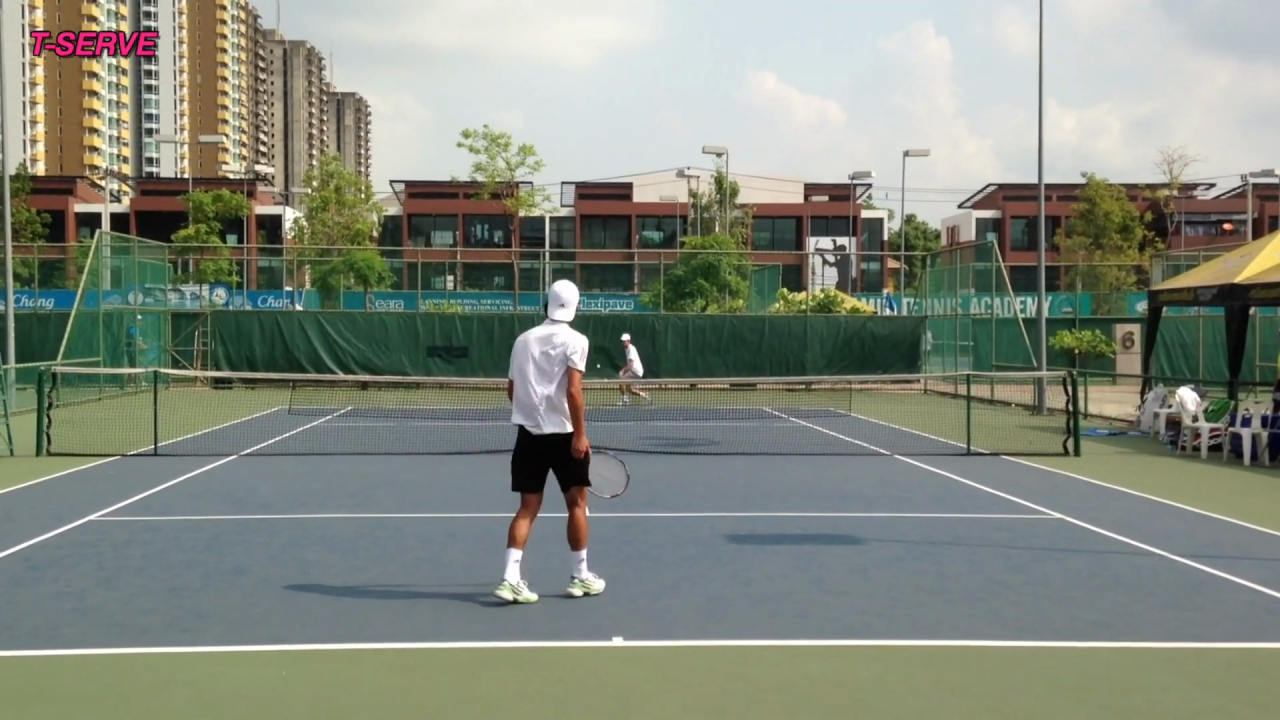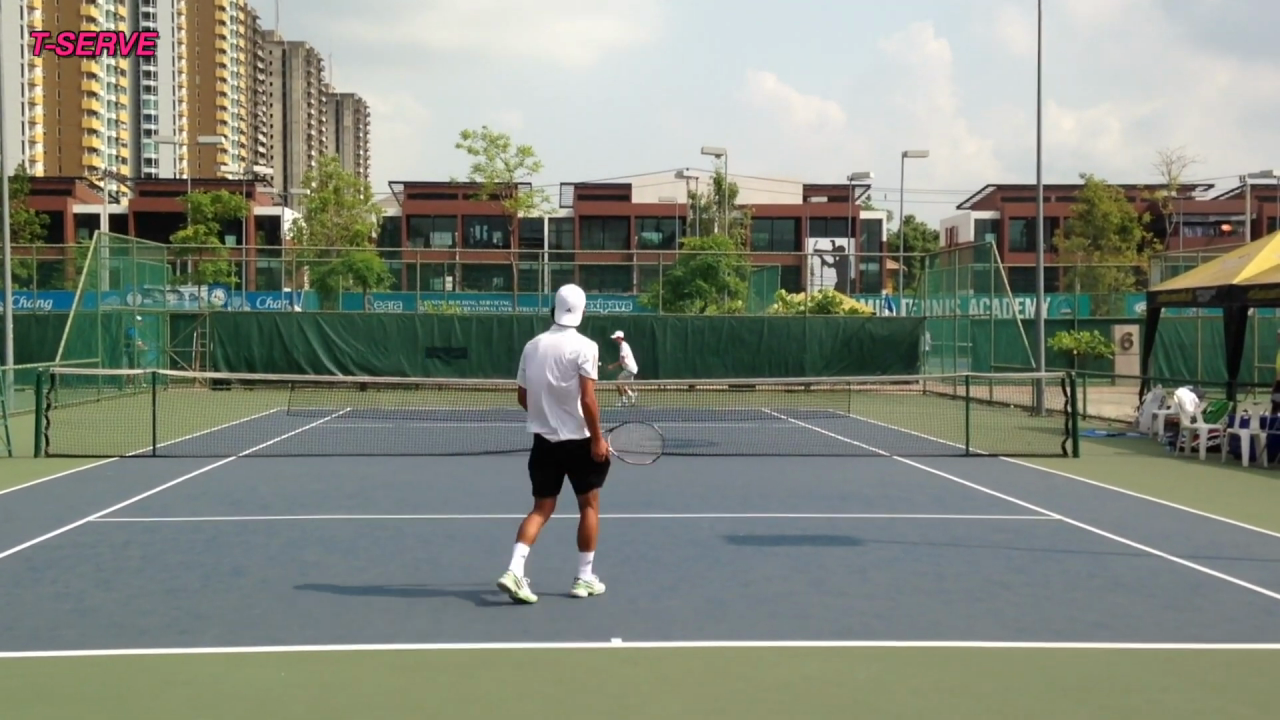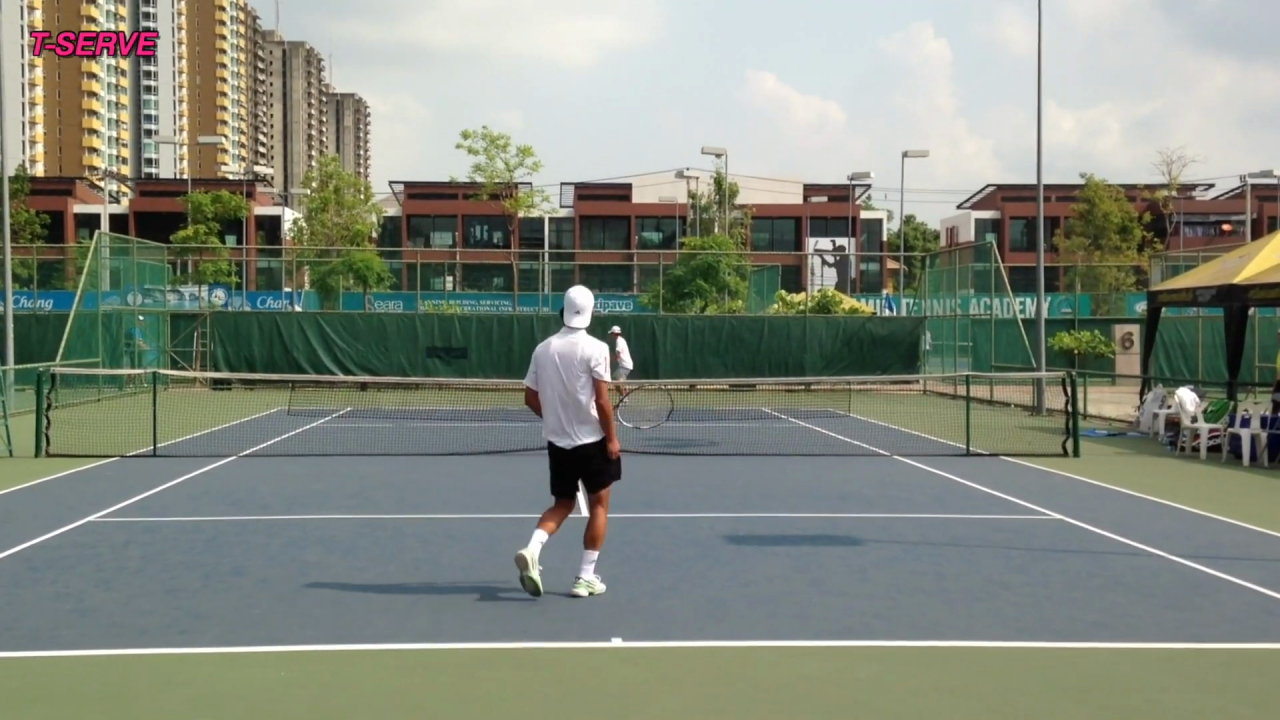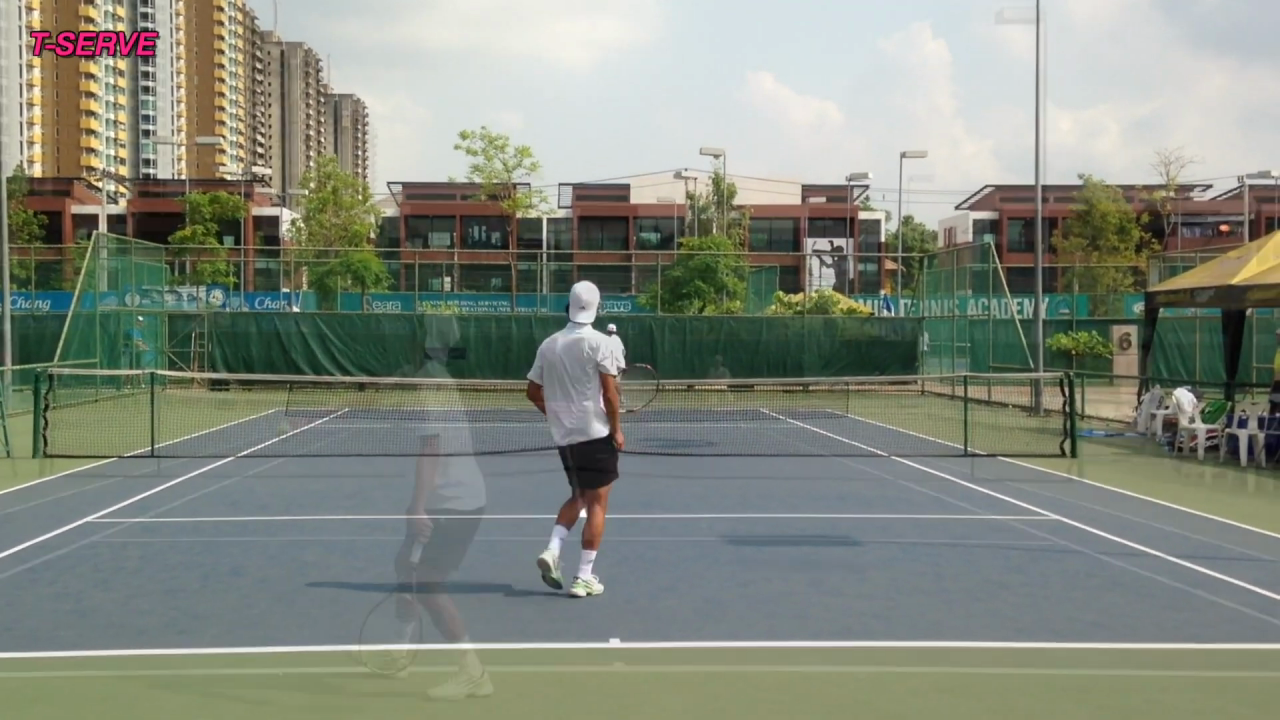
dt=0.1s
person 1, frame 1
left shoulder: (523, 340)
right shoulder: (574, 340)
left elbow: (512, 391)
right elbow: (573, 391)
right wrist: (581, 434)
left hip: (528, 434)
right hip: (562, 434)
left knee: (528, 507)
right knee: (576, 504)
left ankle: (511, 580)
right ankle: (579, 578)
person 1, frame 2
left shoulder: (532, 346)
right shoulder: (584, 347)
left elbow: (523, 396)
right elbow: (587, 398)
right wrist: (598, 438)
left hip: (543, 440)
right hip: (578, 439)
left knee: (541, 508)
right knee: (589, 506)
left ankle: (514, 571)
right ankle: (584, 578)
person 1, frame 3
left shoulder: (542, 349)
right shoulder: (596, 349)
left elbow: (531, 399)
right elbow: (602, 400)
right wrist: (611, 437)
left hip: (557, 442)
right hip: (591, 440)
left knee: (561, 507)
right knee: (598, 506)
left ankle: (531, 552)
right ankle: (586, 577)
person 1, frame 4
left shoulder: (548, 344)
right shoulder: (601, 342)
left elbow: (533, 391)
right elbow: (609, 393)
right wrist: (612, 429)
left hip: (565, 438)
right hip: (594, 437)
left knee: (579, 500)
right knee: (595, 505)
left ankle: (551, 551)
right ankle: (584, 577)
